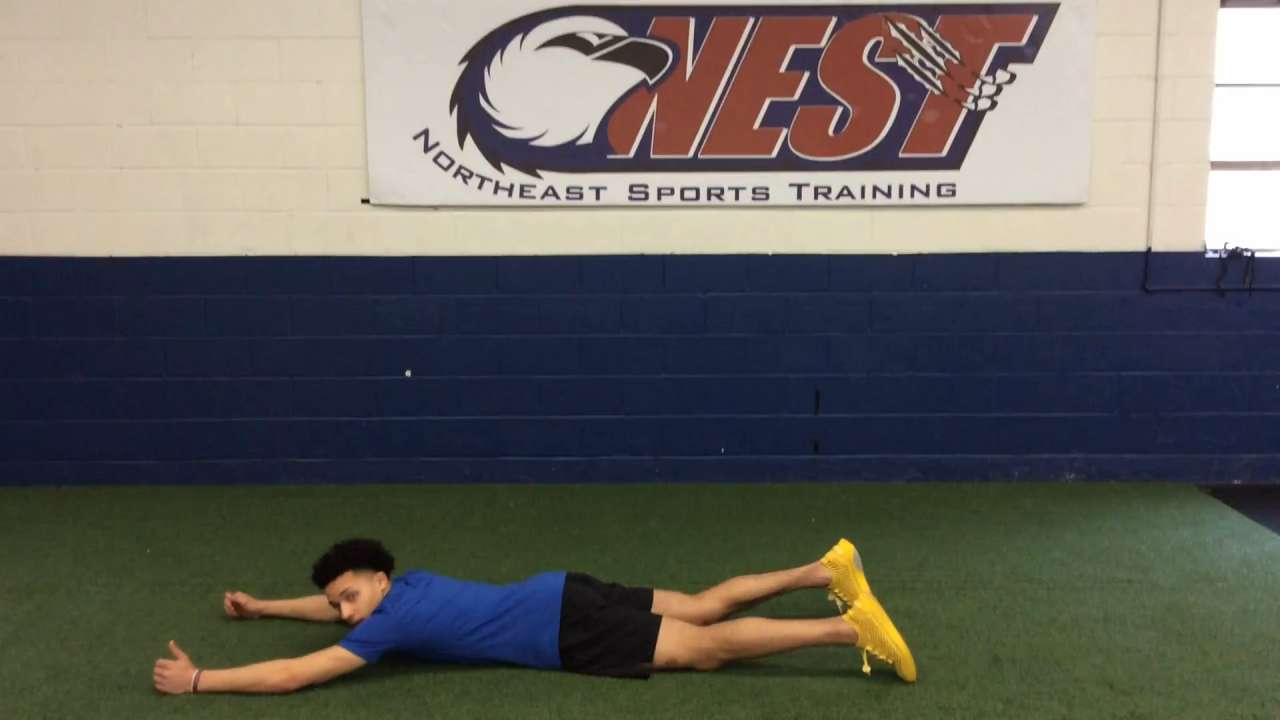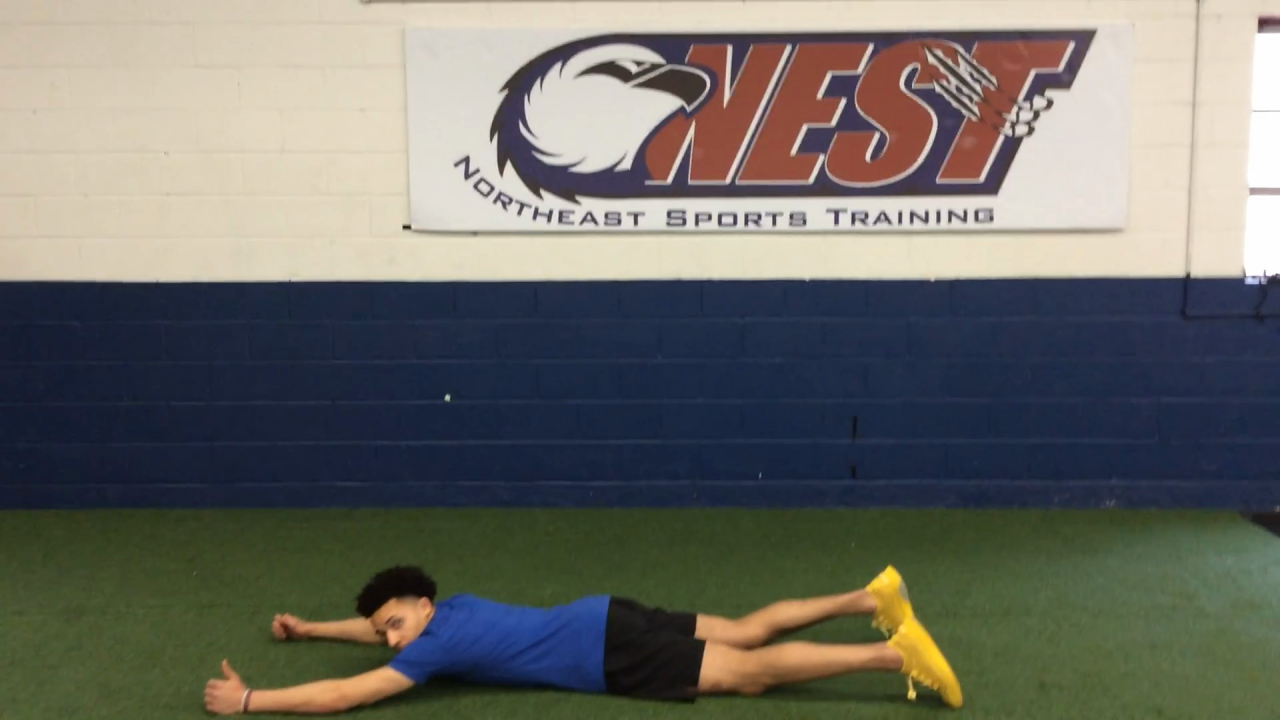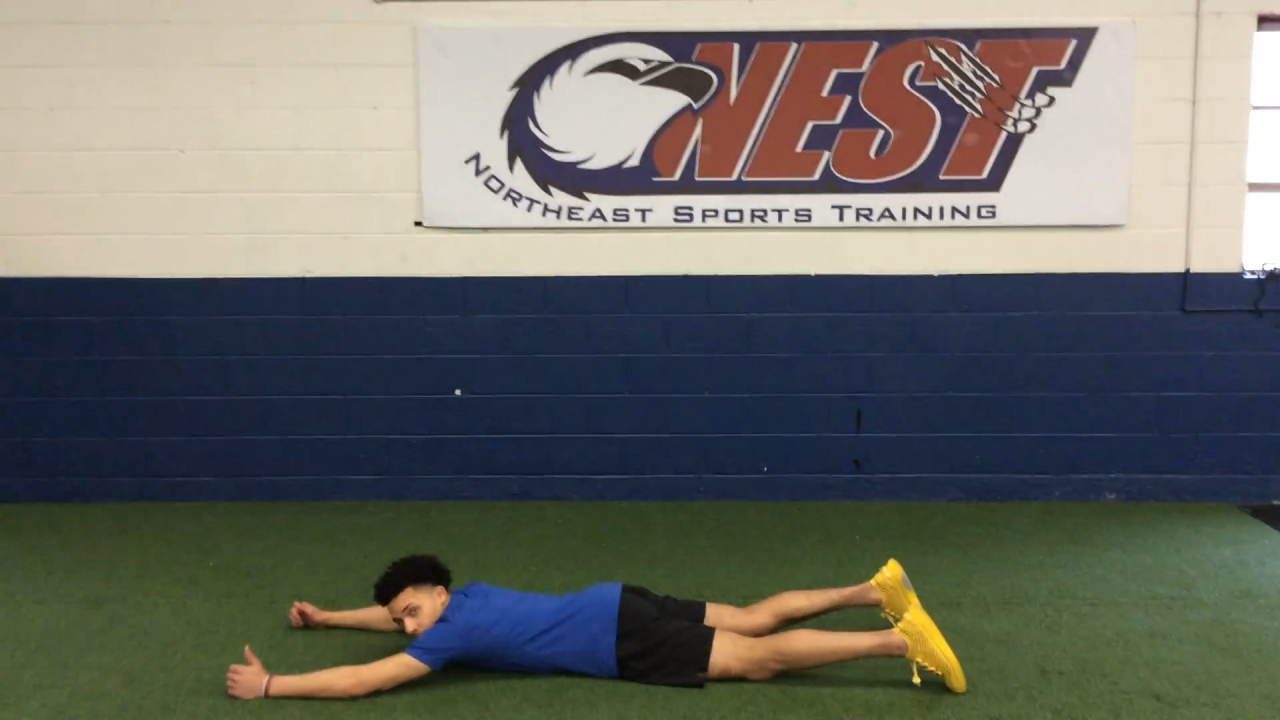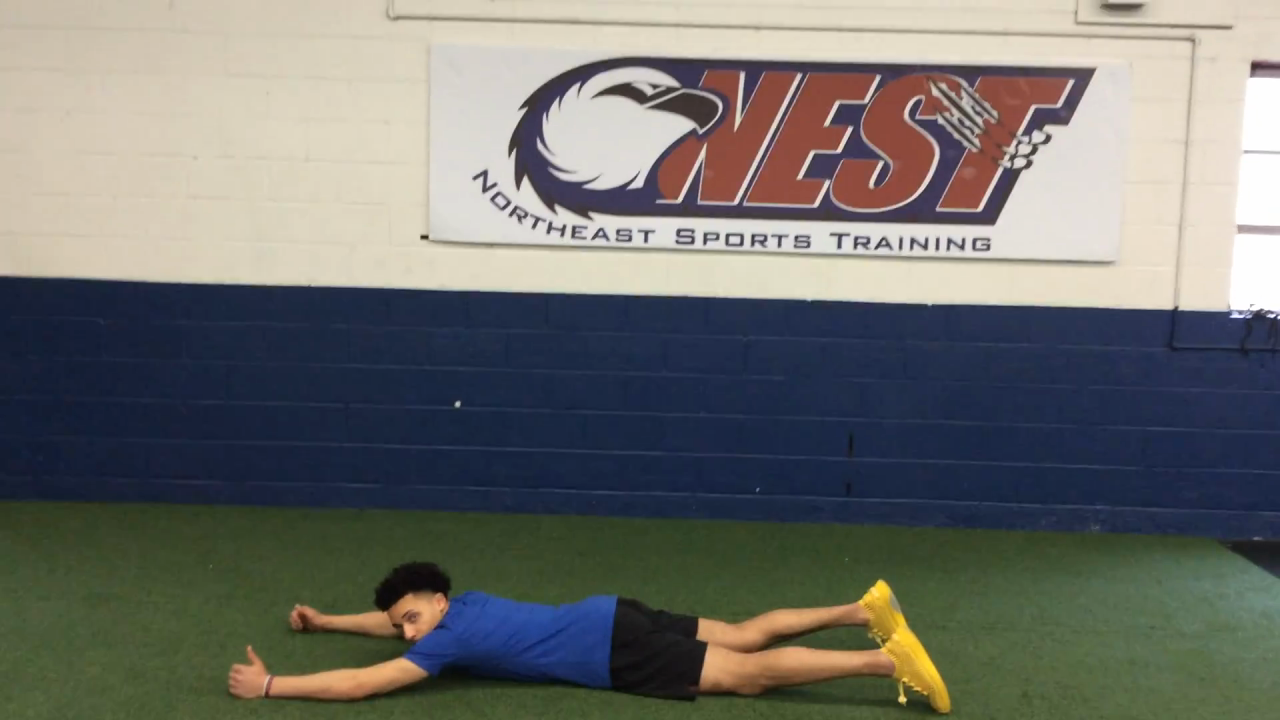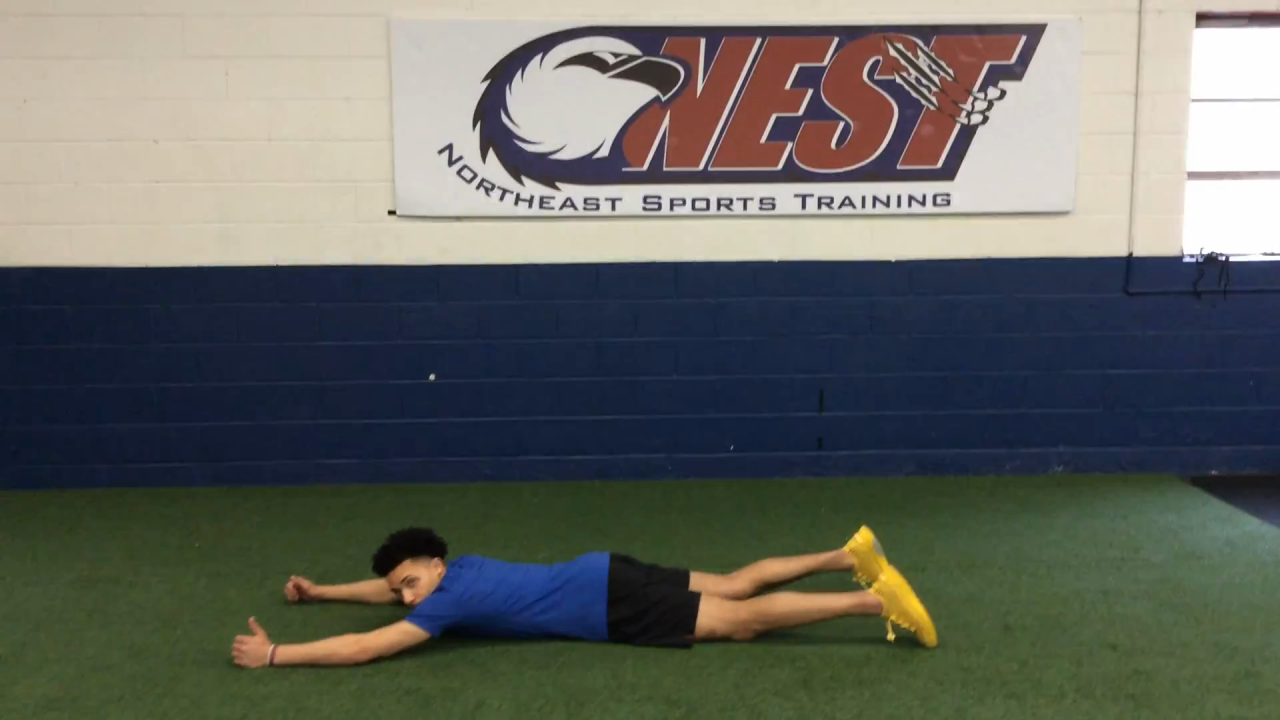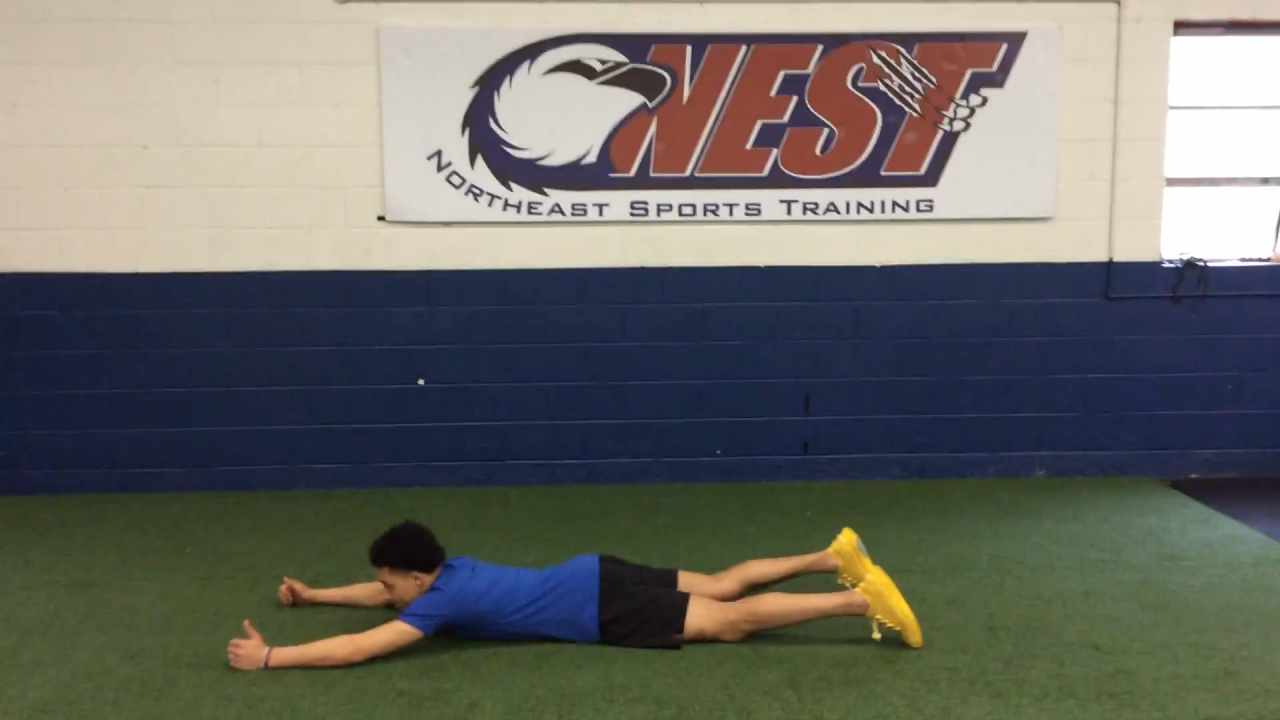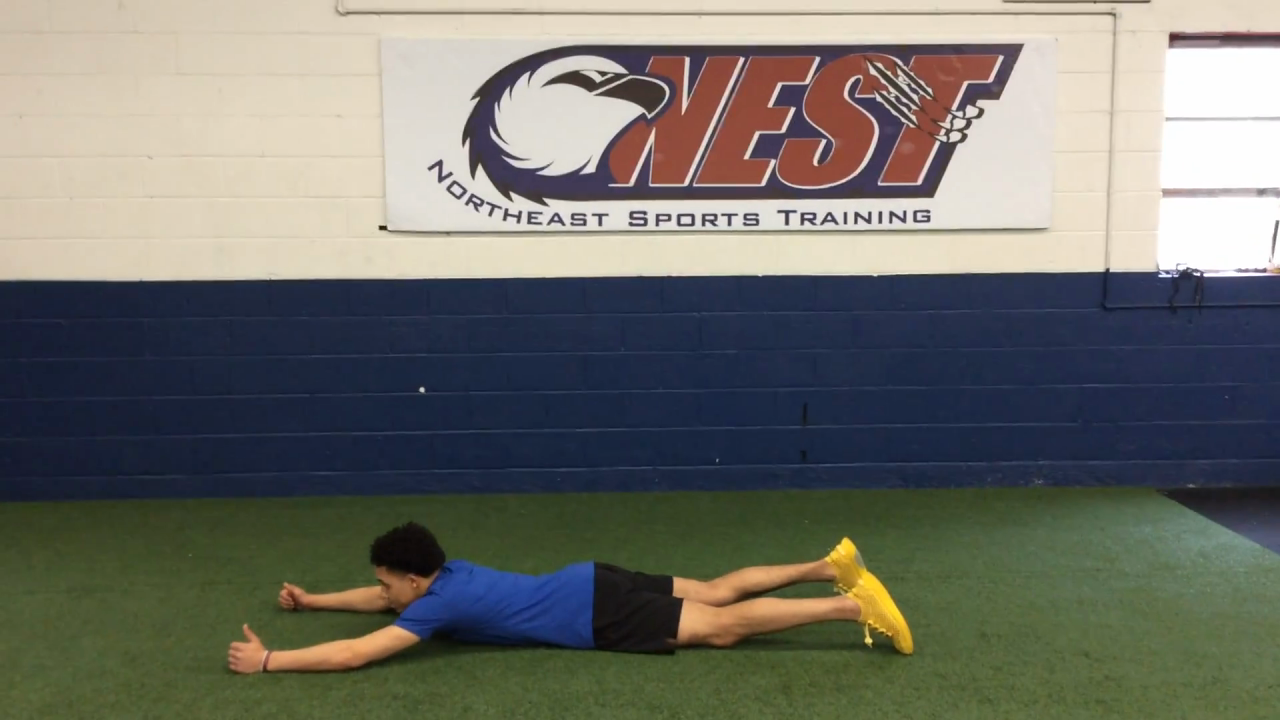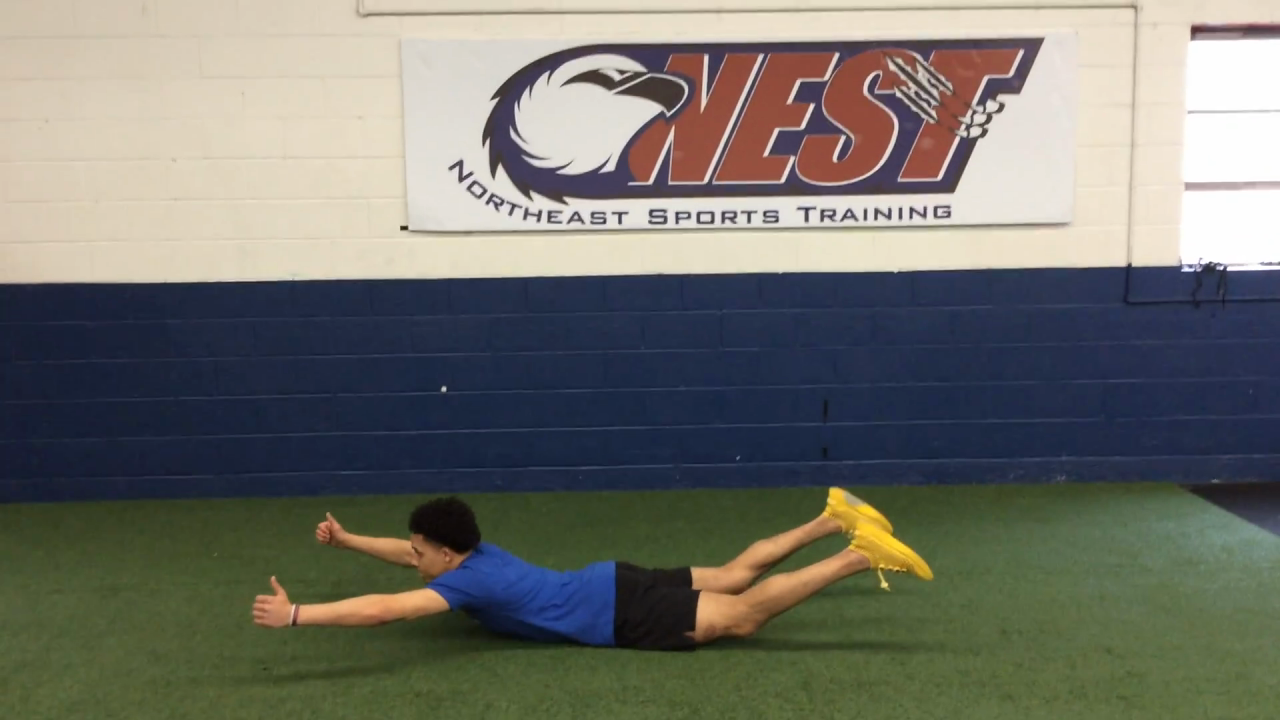
dt=0.5s
person 1, frame 1
left shoulder: (392, 619)
right shoulder: (401, 587)
left elbow: (292, 676)
right elbow: (339, 605)
left wrist: (198, 680)
right wrist: (261, 606)
left hip: (566, 633)
right hip: (562, 596)
left knee: (705, 647)
right knee: (704, 606)
left ankle: (847, 626)
right ankle: (822, 570)
person 1, frame 2
left shoulder: (438, 645)
right shoulder: (449, 608)
right elbow: (380, 626)
right wrist: (308, 627)
left hip: (612, 656)
right hip: (606, 622)
right knee: (746, 631)
left ankle: (894, 653)
right ankle: (871, 598)
person 1, frame 3
left shoulder: (453, 630)
right shoulder: (463, 597)
left elbow: (358, 683)
right elbow: (398, 613)
left wrist: (269, 686)
right wrist: (326, 617)
left hip: (621, 642)
right hip: (618, 608)
left knee: (757, 658)
right knee: (755, 620)
left ankle: (897, 639)
right ankle: (873, 589)
person 1, frame 4
left shoulder: (450, 637)
right shoulder: (460, 605)
right elbow: (394, 619)
right wrist: (325, 620)
left hip: (615, 653)
right hip: (612, 621)
right knee: (742, 636)
left ankle: (885, 660)
right ankle: (863, 612)
person 1, frame 5
left shoulder: (450, 598)
right shoulder: (454, 569)
left elbow: (360, 650)
right elbow: (389, 587)
left wrist: (274, 655)
right wrist: (319, 590)
left hip: (610, 607)
right hip: (605, 576)
left knee: (740, 621)
right knee: (734, 585)
left ankle: (872, 599)
right ankle: (848, 555)
person 1, frame 6
left shoulder: (441, 602)
right shoulder: (446, 569)
left elbow: (357, 649)
right elbow: (383, 594)
left wrist: (268, 657)
right wrist: (312, 594)
left hip: (602, 608)
right hip: (597, 578)
left knee: (729, 623)
right knee: (721, 586)
left ankle: (860, 599)
right ankle: (833, 557)
person 1, frame 7
left shoulder: (438, 605)
right shoulder: (446, 572)
left elbow: (353, 654)
right elbow: (383, 599)
left wrist: (267, 660)
right wrist: (311, 599)
left hip: (596, 617)
right hip: (592, 586)
left knee: (722, 627)
right knee: (718, 592)
left ankle: (853, 604)
right ankle: (828, 566)
person 1, frame 8
left shoulder: (465, 583)
right shoulder: (473, 552)
left elbow: (382, 609)
right elbow: (413, 556)
left wrist: (295, 616)
right wrist: (347, 540)
left hip: (618, 614)
right hip: (613, 586)
left knee: (742, 617)
right knee: (732, 577)
left ankle: (862, 552)
right ankle: (832, 519)
